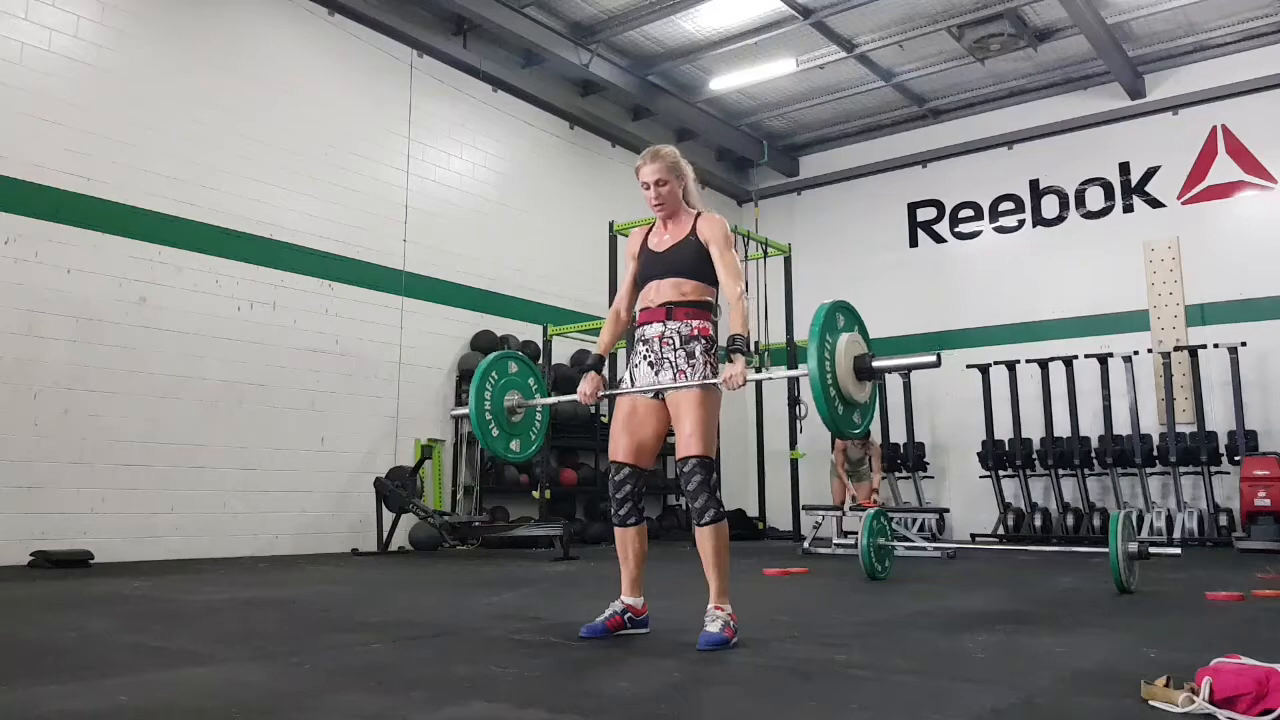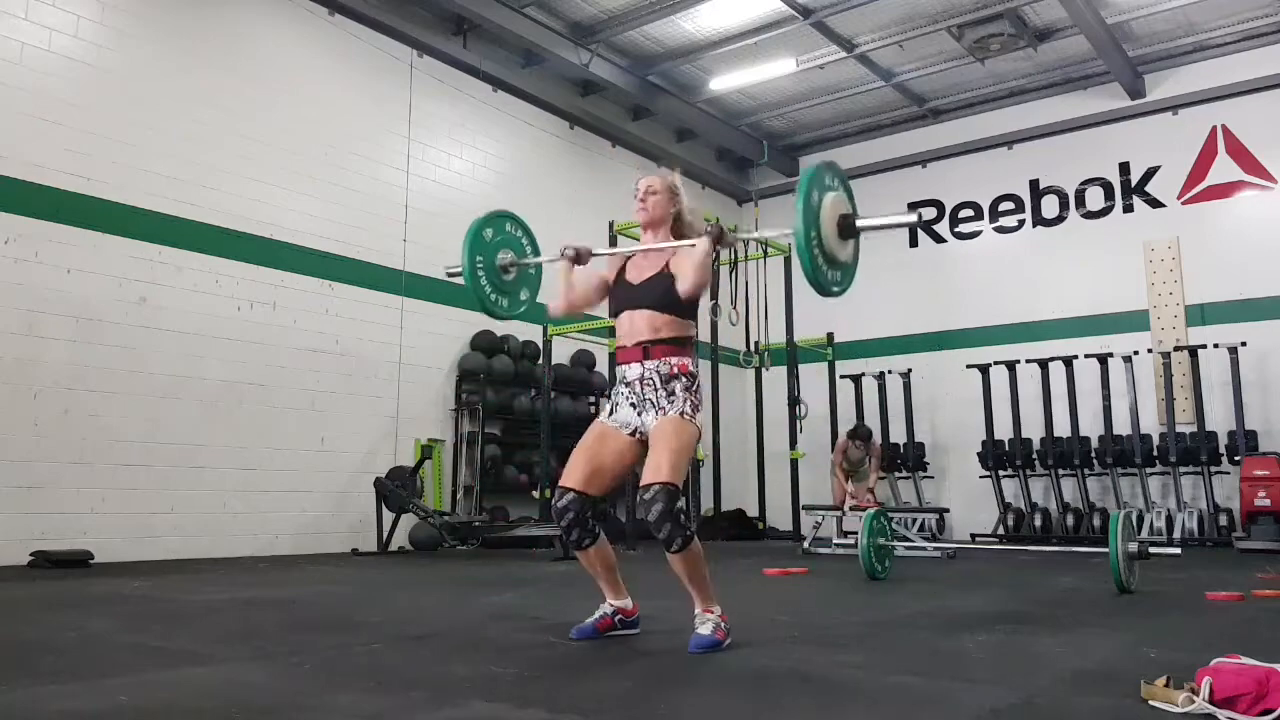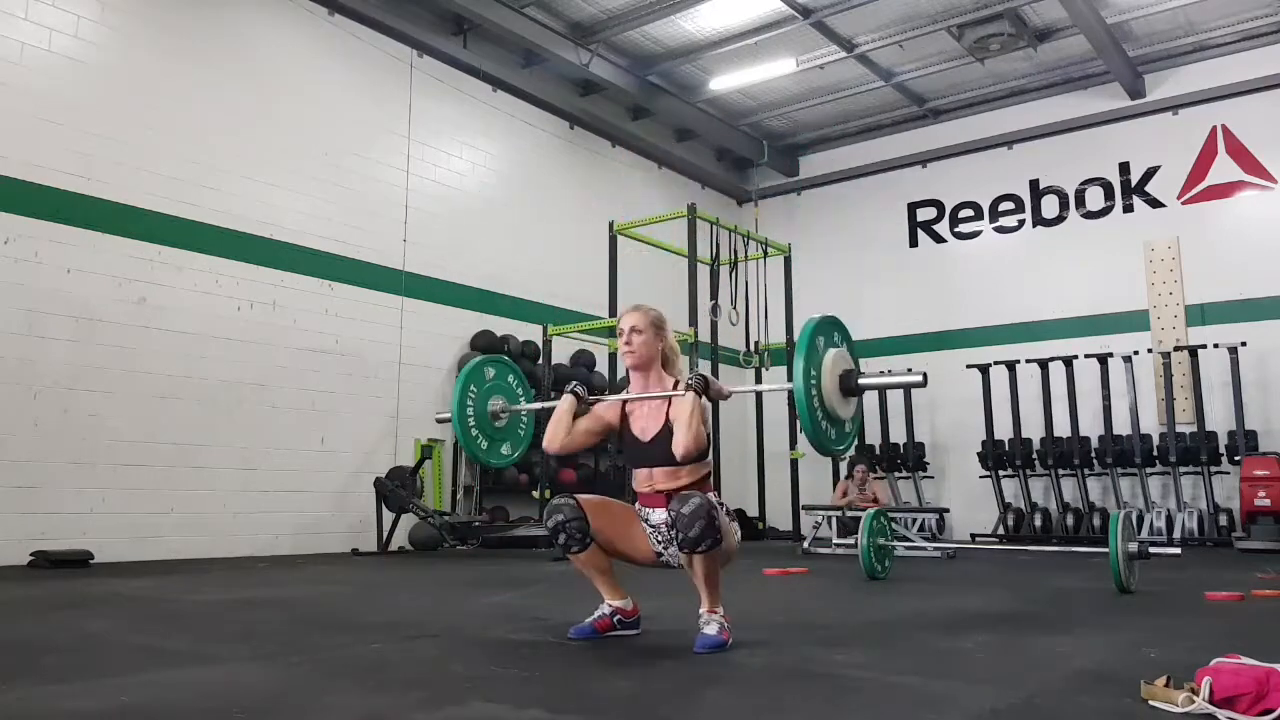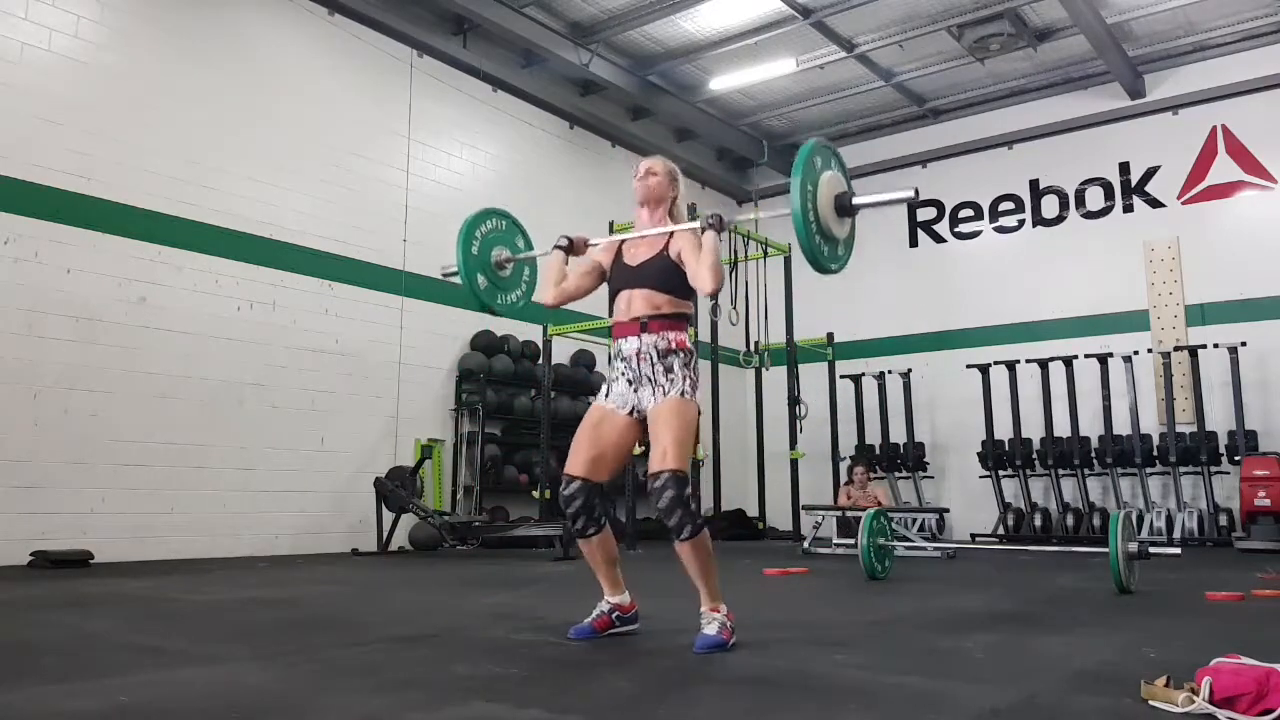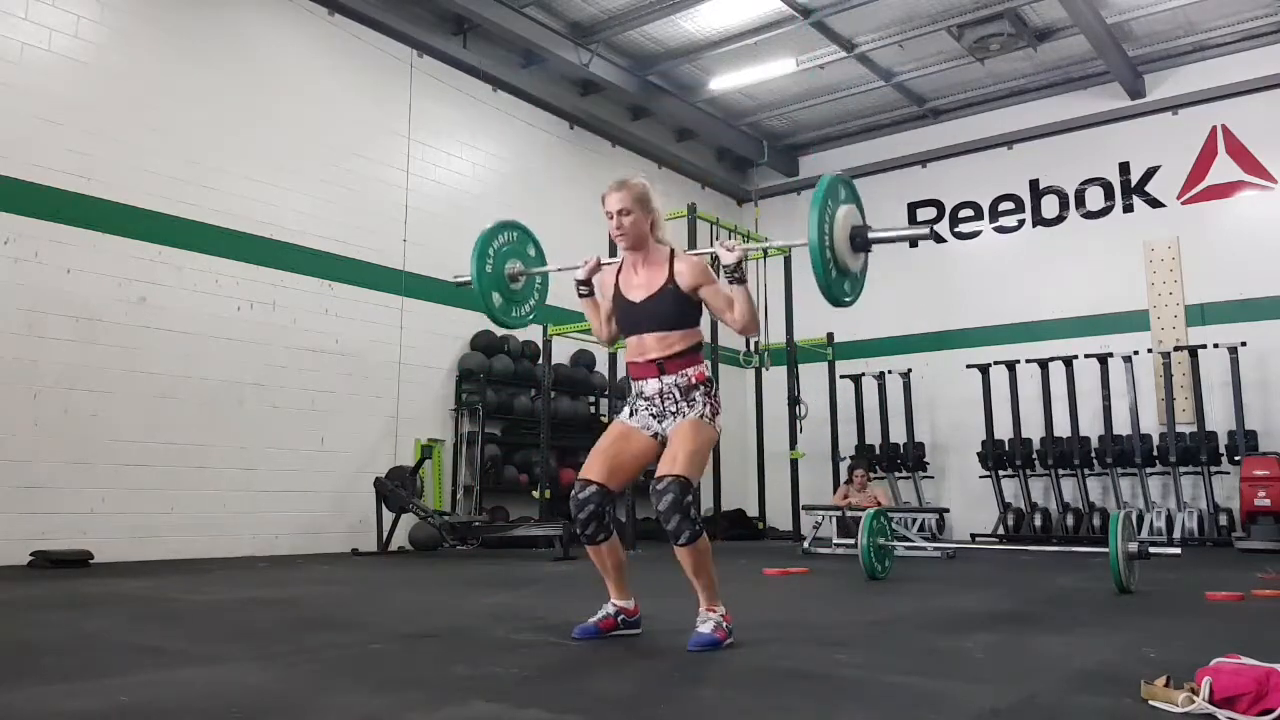
dt=1s
person 1, frame 1
left shoulder: (709, 225)
right shoulder: (639, 239)
left elbow: (735, 293)
right elbow: (620, 309)
left wrist: (738, 352)
right wrist: (595, 366)
left hip: (690, 347)
right hip: (643, 353)
left knee: (696, 475)
right knee: (622, 480)
left ankle: (720, 610)
right ankle: (631, 603)
person 1, frame 2
left shoulder: (684, 253)
right shoulder: (620, 266)
left elbow: (689, 286)
right elbow: (562, 306)
left wrist: (708, 245)
right wrist: (574, 263)
left hip: (671, 388)
right hip: (624, 391)
left knee: (657, 502)
right knee: (568, 502)
left ankle: (709, 614)
right ankle: (620, 606)
person 1, frame 3
left shoulder: (685, 397)
right shoulder: (615, 409)
left elbow: (685, 447)
right elbow: (554, 443)
left wrist: (695, 392)
right wrist: (572, 396)
left hip: (700, 510)
right hip: (647, 521)
left knee: (692, 511)
right knee: (562, 513)
left ankle: (713, 613)
right ankle: (619, 606)
person 1, frame 4
left shoulder: (682, 240)
right shoulder: (611, 249)
left elbow: (708, 286)
right elbow: (554, 295)
left wrist: (711, 233)
right wrist: (563, 249)
left hip: (668, 366)
right hip: (622, 370)
left knee: (668, 491)
right knee: (575, 490)
left ankle: (716, 612)
right ankle: (618, 602)
person 1, frame 5
left shoulder: (687, 267)
right shoulder: (612, 277)
left elbow: (746, 325)
right elbow: (604, 335)
left wrist: (735, 269)
right wrist: (584, 286)
left hip: (688, 397)
right hip: (641, 401)
left knee: (670, 497)
right knee: (586, 498)
left ankle: (713, 610)
right ankle: (622, 605)
